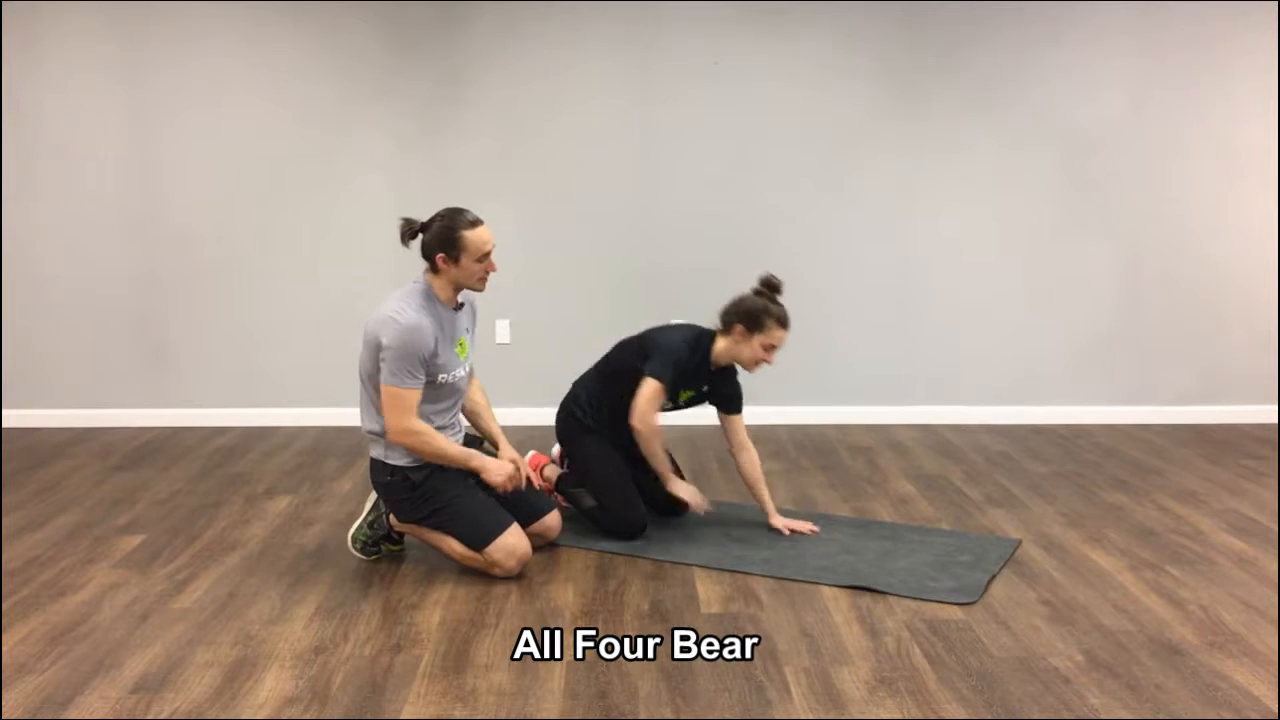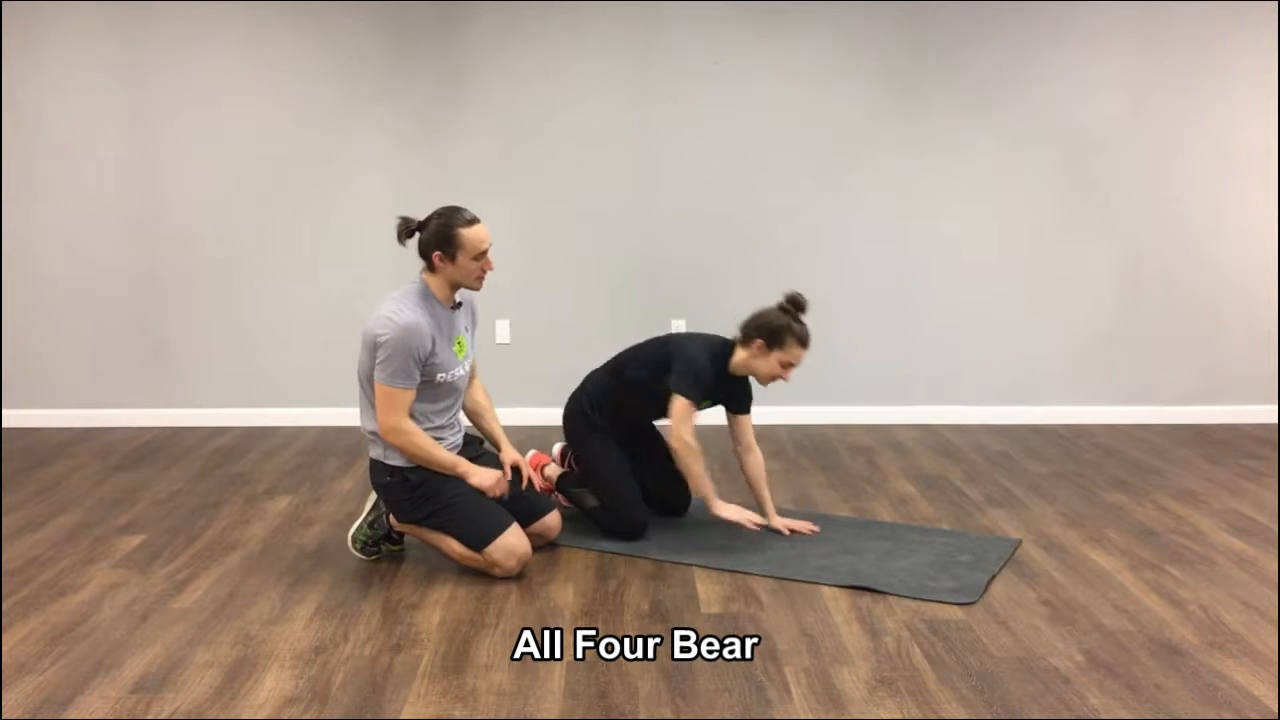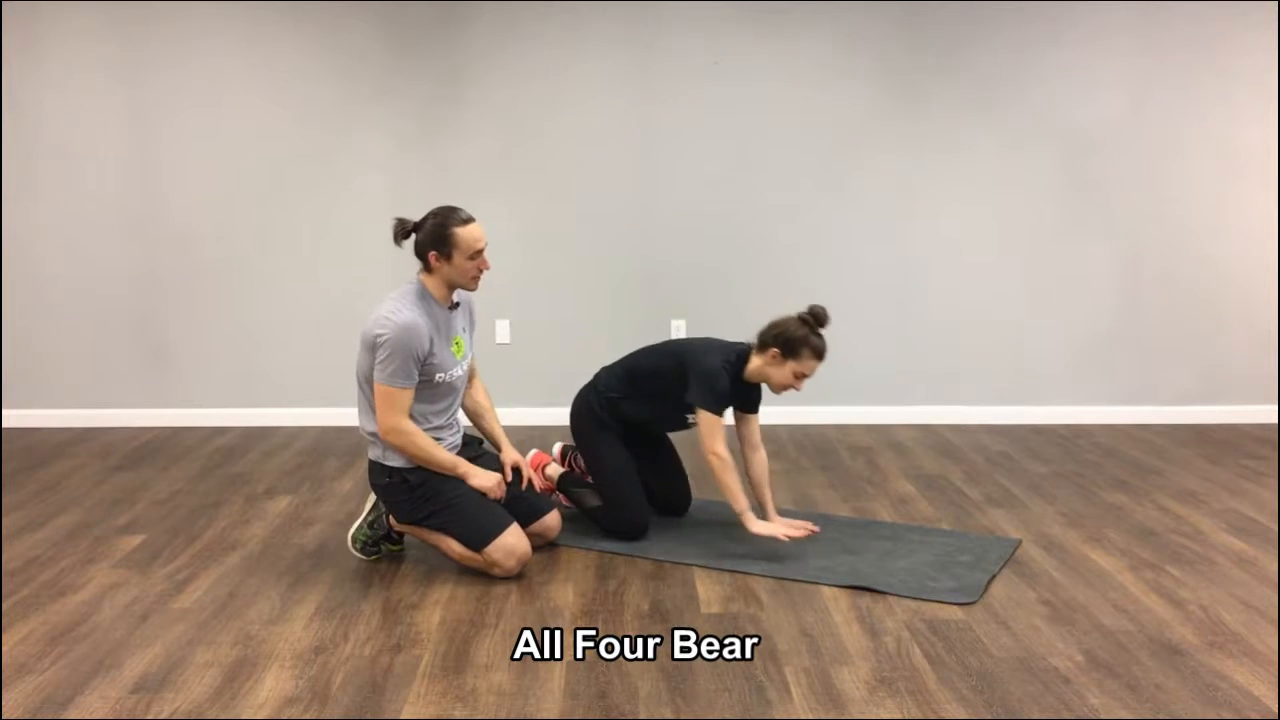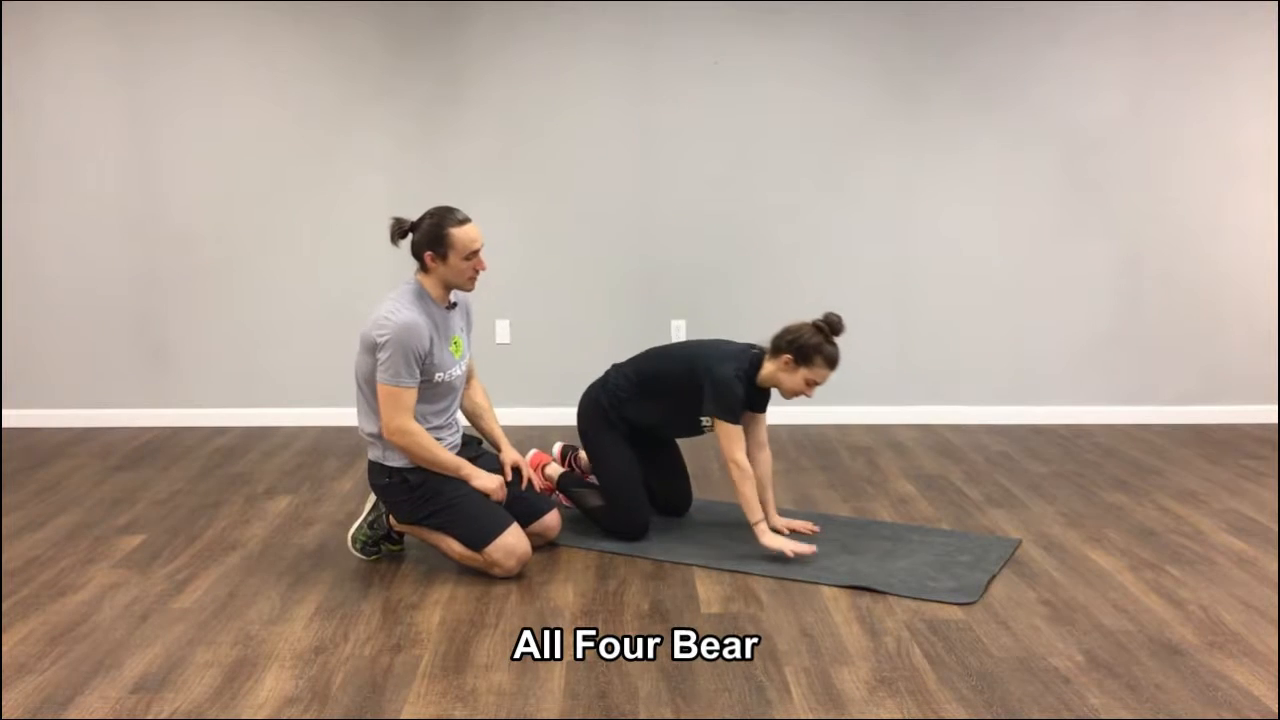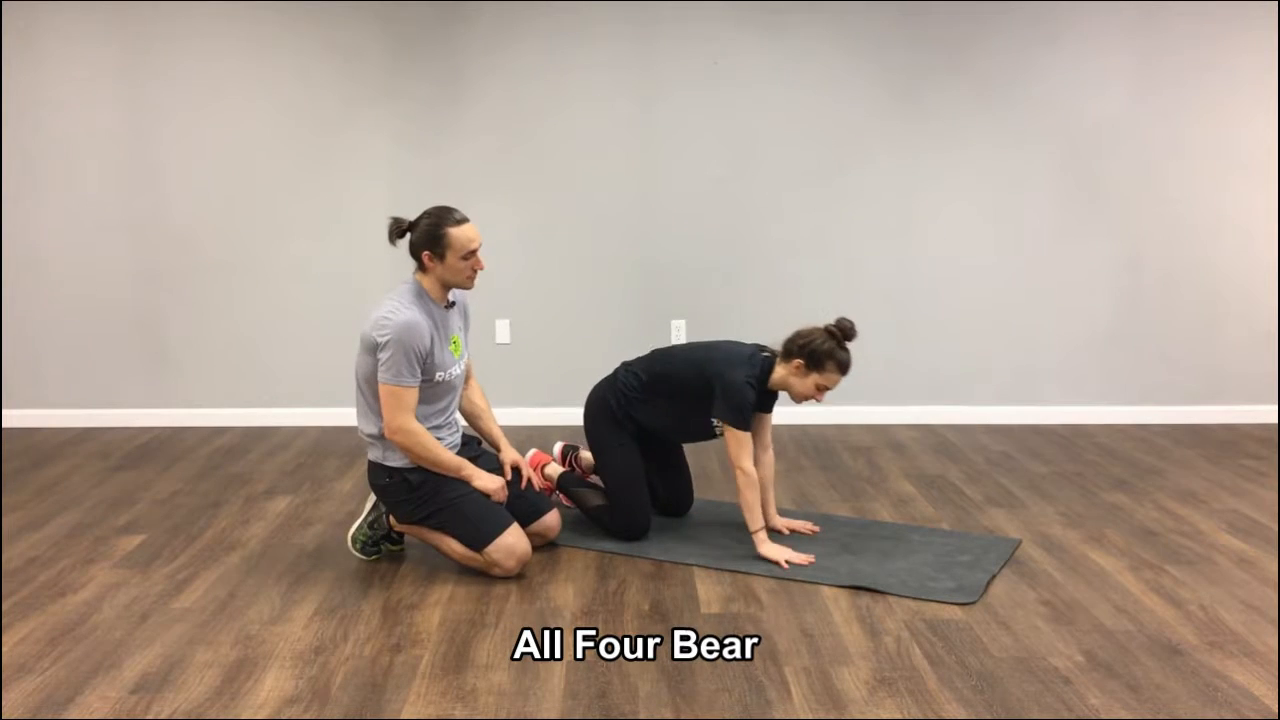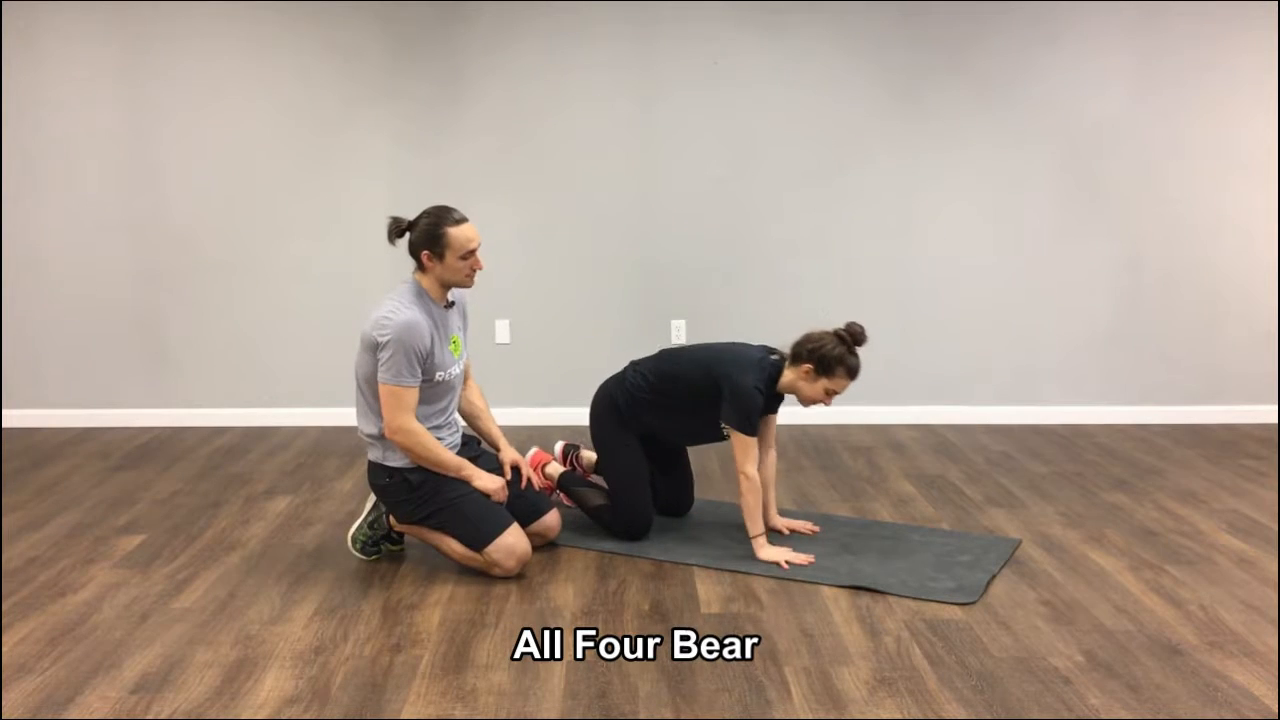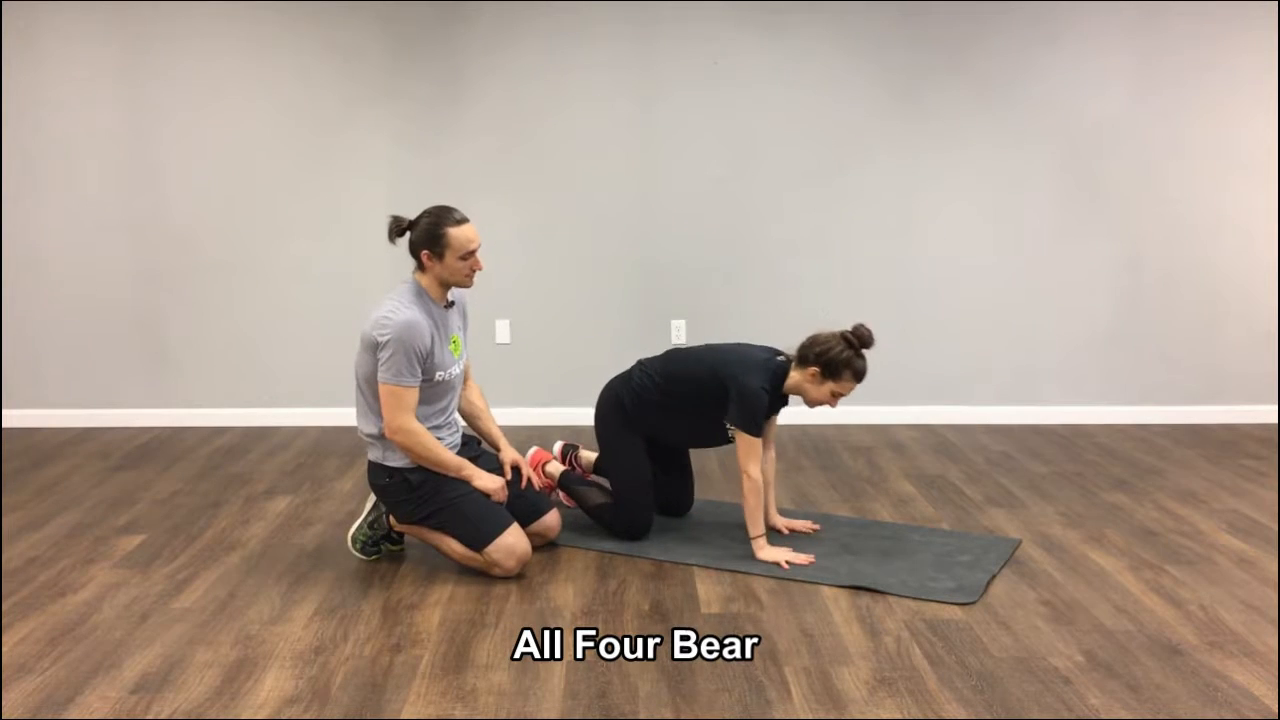
dt=0.1s
person 1, frame 1
left shoulder: (463, 302)
right shoulder: (409, 324)
right elbow: (404, 430)
left wrist: (501, 444)
right wrist: (482, 463)
left hip: (451, 446)
right hip: (409, 467)
left knee: (547, 526)
right knee: (511, 555)
left ankle: (421, 515)
right ankle: (397, 519)
person 1, frame 2
left shoulder: (463, 302)
right shoulder: (406, 324)
right elbow: (394, 428)
left wrist: (503, 445)
right wrist: (467, 471)
left hip: (455, 446)
right hip: (410, 467)
left knee: (547, 526)
right knee: (511, 556)
left ankle: (425, 515)
right ankle: (397, 519)
person 1, frame 3
left shoulder: (461, 301)
right shoulder: (403, 324)
right elbow: (393, 428)
left wrist: (503, 446)
right wrist: (468, 472)
left hip: (454, 446)
right hip: (410, 468)
left knee: (547, 525)
right knee: (510, 555)
left ankle: (423, 514)
right ankle: (396, 519)
person 1, frame 4
left shoulder: (458, 302)
right shoulder: (403, 324)
right elbow: (398, 430)
left wrist: (503, 446)
right wrist: (470, 474)
left hip: (453, 446)
right hip: (408, 468)
left knee: (547, 525)
right knee: (510, 556)
left ankle: (421, 514)
right ankle: (396, 519)
person 1, frame 5
left shoulder: (455, 301)
right shoulder: (403, 324)
right elbow: (400, 429)
left wrist: (502, 445)
right wrist: (472, 475)
left hip: (453, 446)
right hip: (409, 468)
left knee: (547, 525)
right knee: (510, 556)
left ankle: (420, 514)
right ankle: (396, 519)
person 1, frame 6
left shoulder: (454, 301)
right shoulder: (404, 323)
right elbow: (400, 429)
left wrist: (502, 446)
right wrist: (472, 475)
left hip: (453, 447)
right hip: (408, 469)
left knee: (547, 525)
right knee: (511, 555)
left ankle: (422, 514)
right ankle: (396, 519)
person 1, frame 7
left shoulder: (454, 300)
right shoulder: (404, 323)
right elbow: (400, 429)
left wrist: (502, 446)
right wrist: (472, 475)
left hip: (453, 446)
right hip: (408, 469)
left knee: (547, 525)
right knee: (510, 555)
left ankle: (420, 514)
right ankle: (396, 519)
person 2, frame 1
left shoulder: (723, 376)
right shoulder: (679, 349)
left elbow: (741, 447)
right elbow: (642, 420)
left wrist: (772, 513)
right wrist: (670, 480)
left hip: (621, 429)
right hip: (583, 423)
left knee: (674, 504)
right knee: (629, 523)
left ankle: (580, 467)
right ankle: (550, 474)
person 2, frame 2
left shoulder: (737, 378)
right shoulder: (697, 359)
left elbow: (748, 449)
right elbow: (680, 438)
left wrist: (769, 514)
right wrist: (715, 503)
left hip: (631, 422)
right hip: (590, 417)
left knee: (675, 503)
right knee: (630, 523)
left ankle: (580, 460)
right ankle: (551, 473)
person 2, frame 3
left shoulder: (747, 380)
right shoulder: (714, 369)
left elbow: (753, 449)
right elbow: (716, 453)
left wrist: (771, 515)
right wrist: (750, 520)
left hip: (638, 422)
right hip: (598, 416)
left knee: (677, 503)
right knee: (632, 524)
left ankle: (580, 461)
right ankle: (551, 473)
person 2, frame 4
left shoulder: (757, 375)
right shoulder: (727, 374)
left elbow: (759, 449)
right elbow: (737, 460)
left wrist: (772, 514)
right wrist: (762, 532)
left hip: (642, 419)
right hip: (605, 413)
left knee: (676, 504)
right knee: (631, 525)
left ankle: (579, 460)
right ankle: (551, 472)
person 2, frame 5
left shoulder: (766, 374)
right shoulder: (739, 380)
left elbow: (764, 449)
right elbow: (744, 468)
left wrist: (773, 515)
right wrist: (761, 541)
left hip: (648, 420)
right hip: (612, 413)
left knee: (678, 504)
right knee: (633, 525)
left ankle: (579, 460)
right ankle: (549, 471)
person 2, frame 6
left shoulder: (773, 374)
right shoulder: (747, 383)
left elbow: (766, 451)
right elbow: (747, 471)
left wrist: (772, 516)
right wrist: (760, 544)
left hip: (653, 416)
right hip: (617, 411)
left knee: (677, 505)
right knee: (633, 524)
left ankle: (580, 459)
right ankle: (550, 469)
person 2, frame 7
left shoulder: (779, 374)
right shoulder: (753, 384)
left elbow: (766, 450)
right elbow: (750, 471)
left wrist: (772, 515)
right wrist: (760, 545)
left hip: (656, 416)
right hip: (623, 411)
left knee: (677, 505)
right knee: (634, 524)
left ankle: (579, 459)
right ankle: (550, 468)
